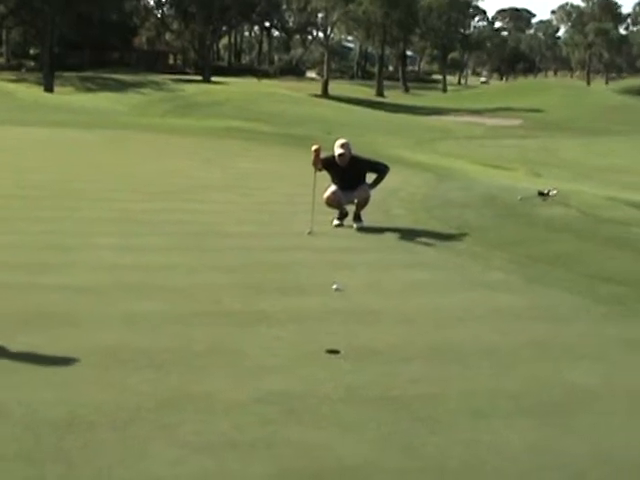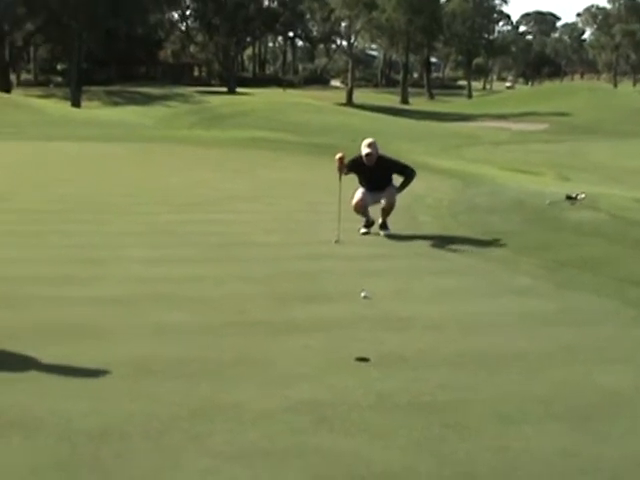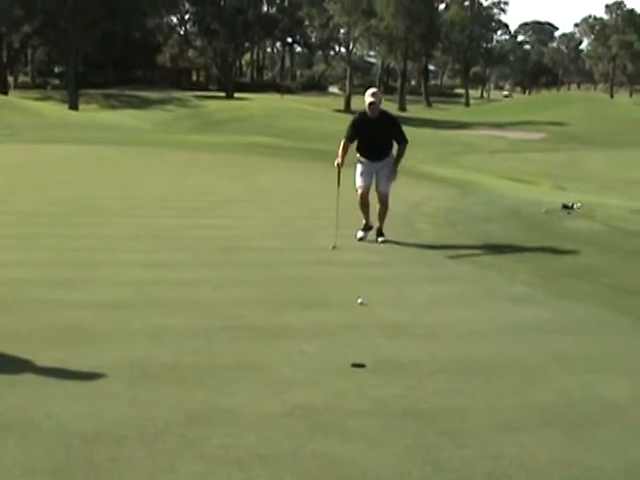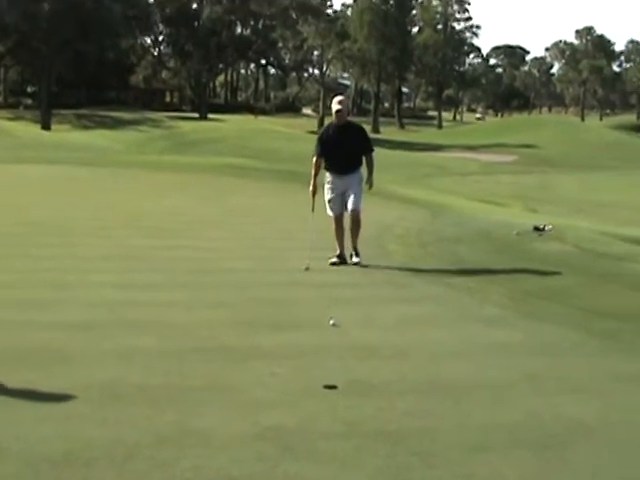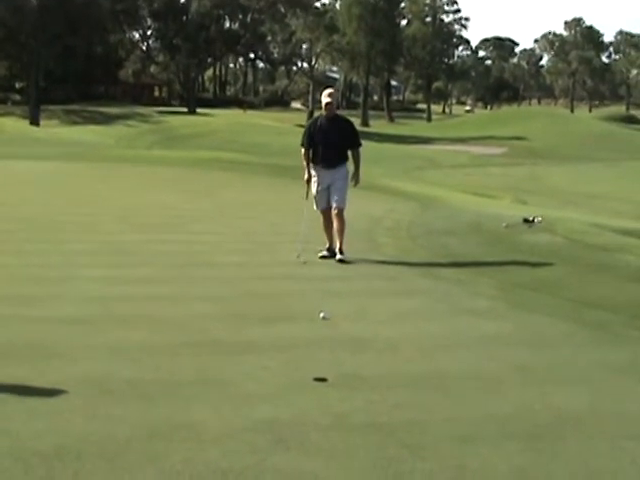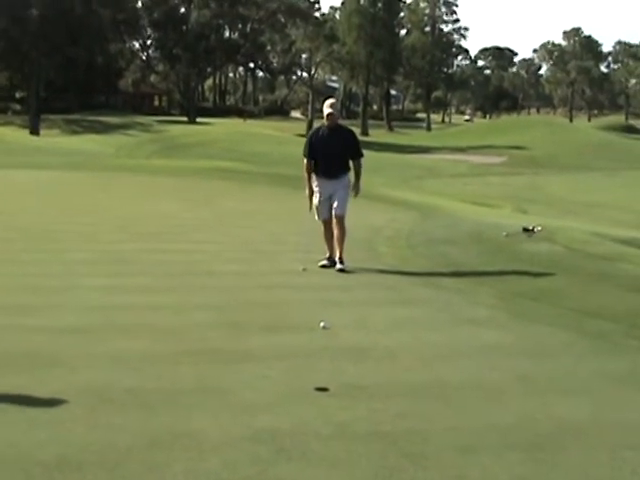
dt=0.5s
person 1, frame 1
left shoulder: (360, 162)
right shoulder: (331, 161)
left elbow: (385, 168)
right elbow: (317, 166)
left wrist: (372, 185)
right wrist: (316, 155)
left hip: (357, 190)
right hip: (340, 191)
left knee: (365, 194)
right knee: (328, 198)
left ankle: (357, 214)
right ankle: (342, 212)
person 1, frame 2
left shoulder: (387, 162)
right shoulder: (357, 161)
left elbow: (411, 173)
right elbow: (342, 171)
left wrist: (399, 189)
right wrist: (340, 162)
left hip: (384, 190)
right hip: (367, 191)
left knee: (390, 200)
right knee: (357, 204)
left ankle: (383, 221)
right ankle: (368, 220)
person 1, frame 3
left shoulder: (390, 120)
right shoulder: (358, 119)
left elbow: (403, 143)
right elbow: (347, 141)
left wrist: (395, 166)
right wrist: (341, 158)
left hip: (385, 162)
right hip: (364, 161)
left knee: (383, 196)
right knee: (362, 193)
left ankle: (379, 229)
right ankle: (366, 224)
person 1, frame 4
left shoulder: (358, 130)
right shoulder: (326, 132)
left elbow: (368, 154)
right elbow: (318, 158)
left wrist: (370, 175)
right wrist: (313, 181)
left hip: (353, 177)
right hip: (333, 178)
left knee: (354, 213)
right knee: (337, 217)
left ankle: (355, 249)
right ankle: (341, 254)
person 1, frame 5
left shoulder: (346, 124)
right shoulder: (313, 124)
left elbow: (355, 149)
right elbow: (305, 149)
left wrist: (357, 171)
right wrist: (307, 170)
left hip: (339, 171)
right hip: (319, 172)
left knee: (337, 210)
right knee: (325, 211)
left ankle: (340, 249)
right ankle: (330, 246)
person 1, frame 6
left shoulder: (348, 134)
right shoulder: (315, 134)
left elbow: (356, 160)
right elbow: (308, 161)
left wrist: (357, 181)
right wrist: (308, 184)
left hip: (341, 182)
right hip: (321, 182)
left knee: (339, 218)
right knee: (326, 221)
left ankle: (340, 258)
right ankle: (330, 256)
